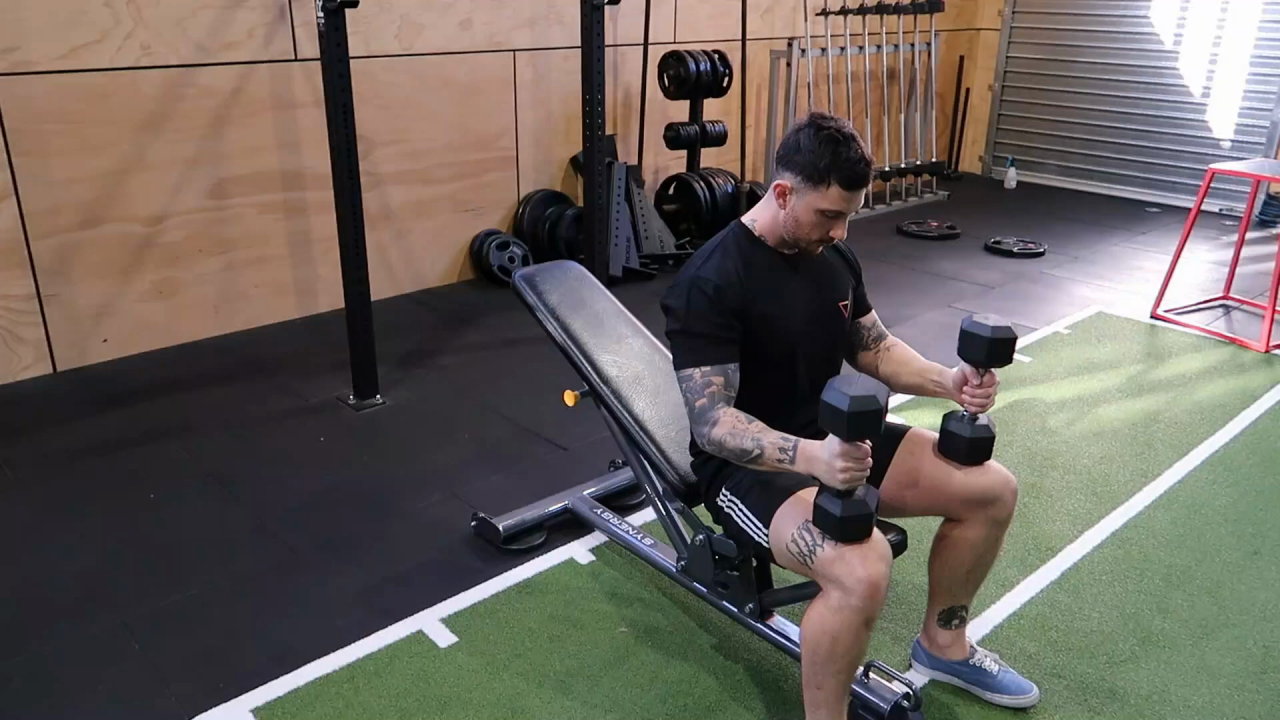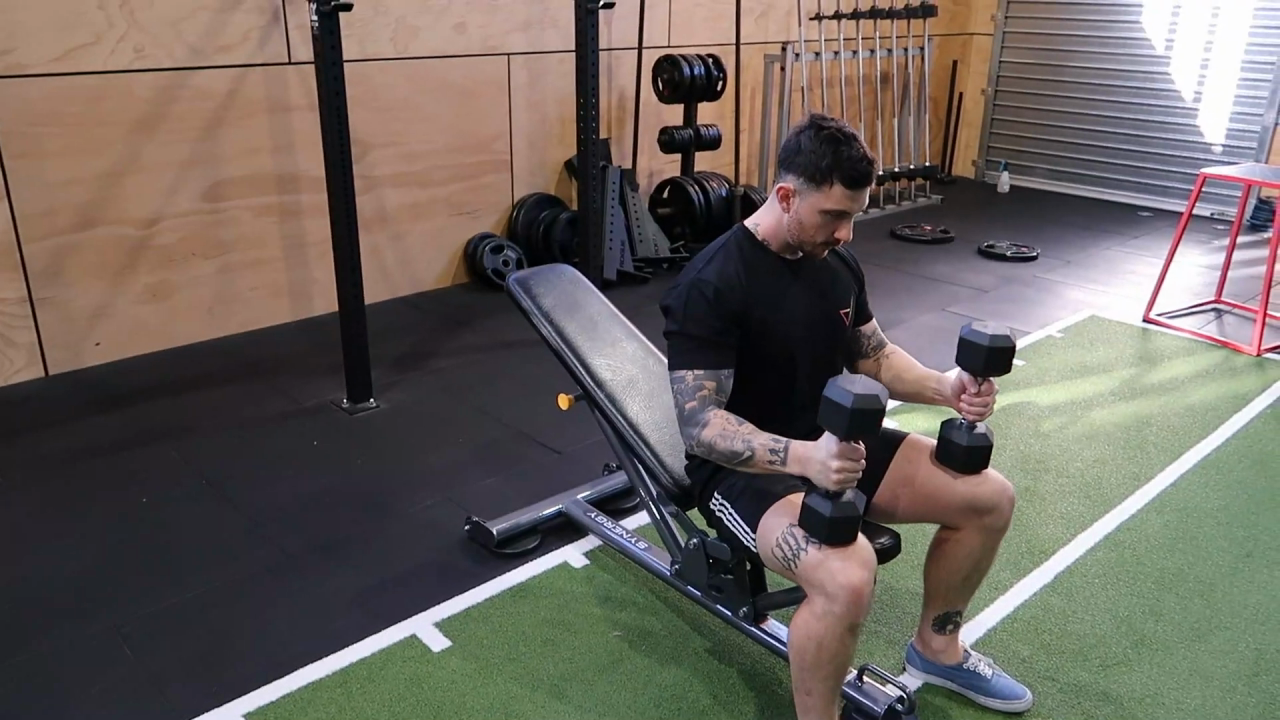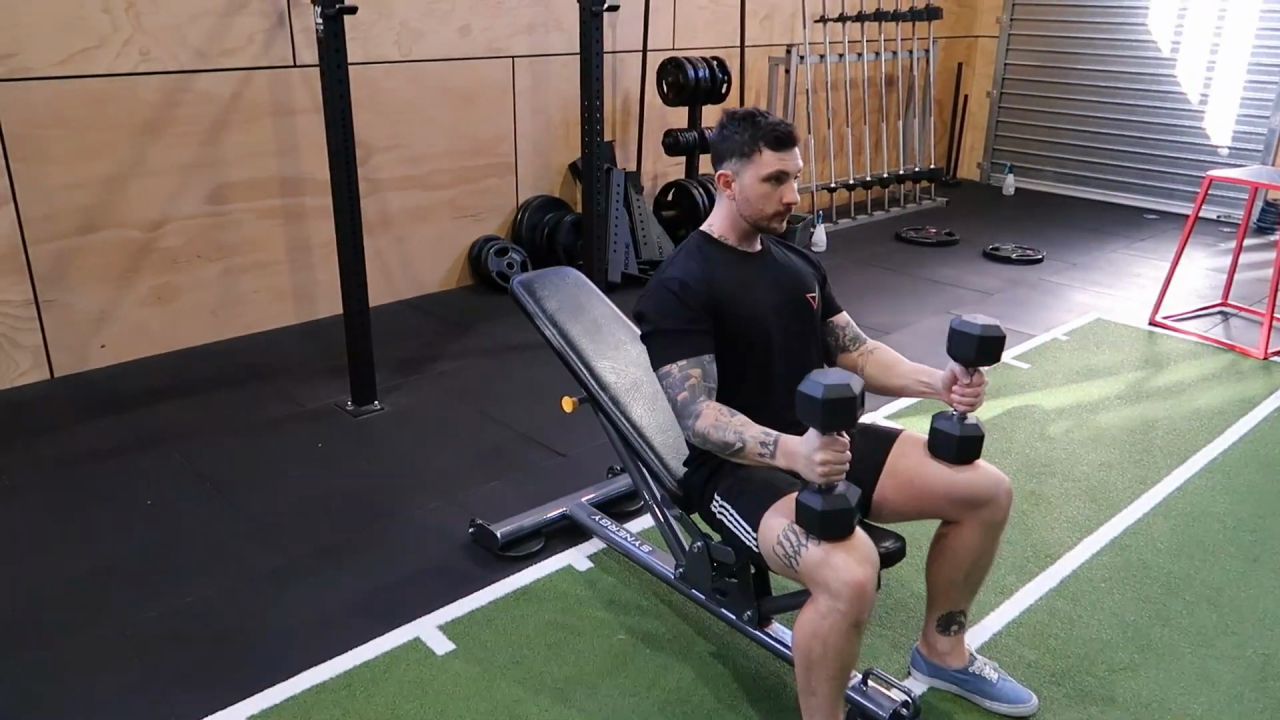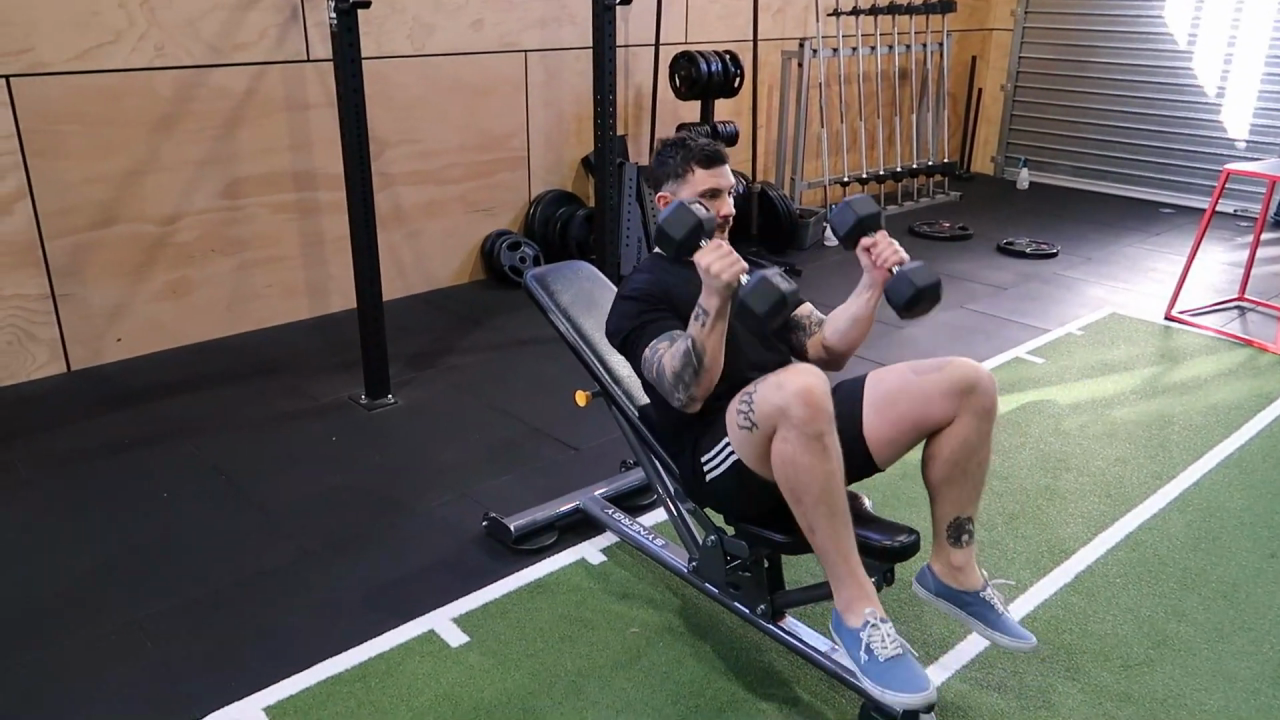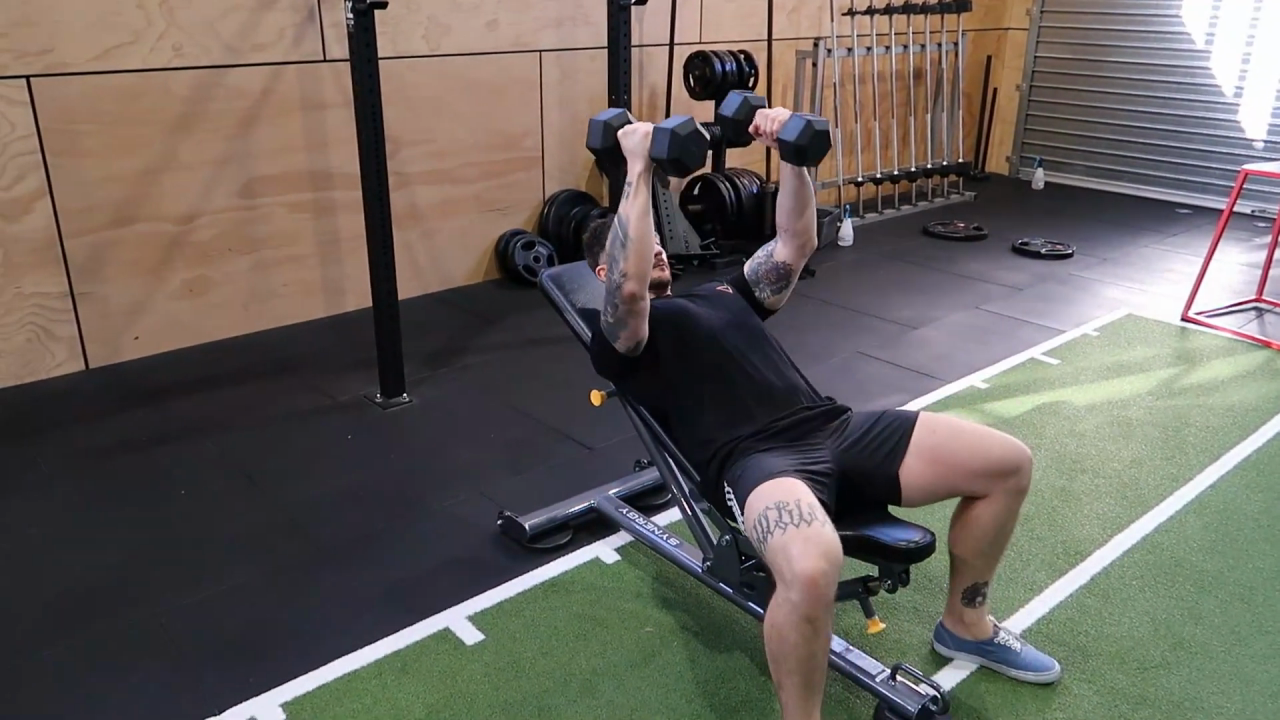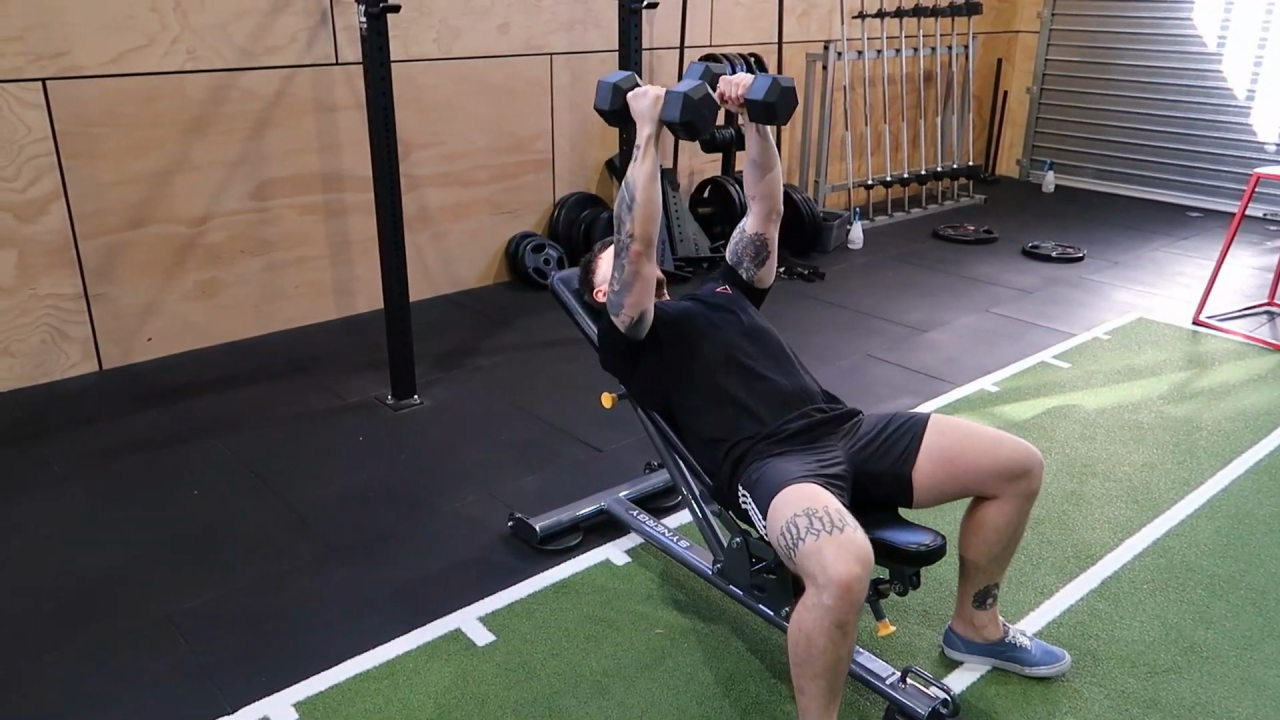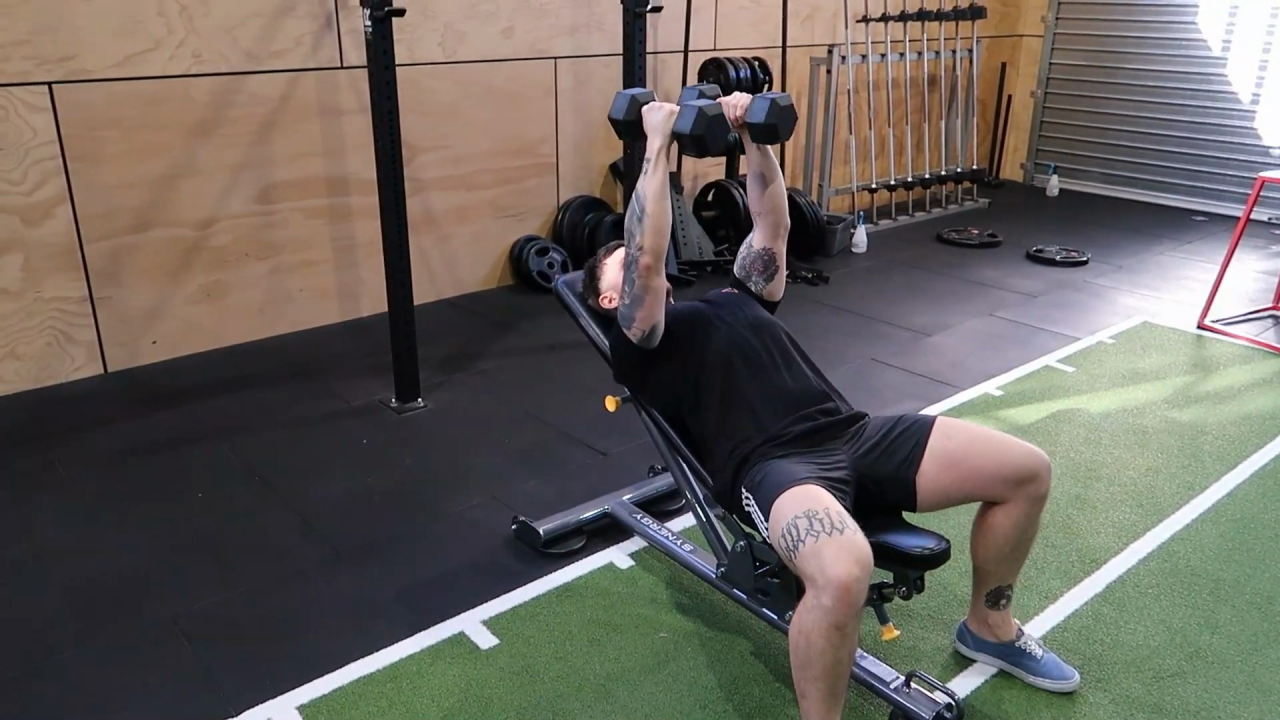
dt=0.5s
person 1, frame 1
left shoulder: (833, 258)
right shoulder: (712, 282)
left elbow: (875, 350)
right elbow: (711, 421)
left wrist: (946, 380)
right wrist: (812, 456)
left hip: (832, 439)
right hip: (748, 464)
left knee: (992, 489)
right knee: (862, 568)
left ankle: (943, 643)
person 1, frame 2
left shoulder: (835, 264)
right shoulder: (712, 284)
left elbow: (874, 358)
right elbow: (699, 425)
left wrist: (945, 387)
right wrist: (803, 459)
left hip: (829, 445)
right hip: (745, 469)
left knee: (989, 498)
right knee: (846, 579)
left ankle: (937, 647)
person 1, frame 3
left shoulder: (797, 263)
right shoulder: (680, 286)
left elbow: (857, 353)
right elbow: (697, 415)
left wrist: (937, 382)
right wrist: (792, 452)
left hip: (820, 443)
right hip: (739, 469)
left knee: (986, 491)
right knee: (849, 575)
left ankle: (942, 651)
person 1, frame 4
left shoulder: (754, 270)
right shoulder: (643, 293)
left elbow: (826, 348)
right elbow: (687, 392)
left wrist: (871, 283)
right wrist: (712, 297)
left hip: (808, 421)
right hip: (724, 457)
left knee: (968, 384)
right knee: (799, 393)
left ankle: (954, 571)
right ankle: (857, 611)
person 1, frame 5
left shoulder: (723, 291)
right shoulder: (620, 337)
left elbow: (797, 243)
right elbow: (629, 286)
right wrist: (639, 172)
left hip: (833, 429)
right hip: (755, 459)
left knee: (1008, 464)
right knee: (810, 569)
left ankle: (966, 625)
person 1, frame 6
left shoulder: (724, 291)
right shoulder: (629, 336)
left elbow: (766, 208)
right elbow: (635, 244)
left wrist: (752, 118)
right wrist: (647, 131)
left hip: (843, 431)
right hip: (766, 463)
left knee: (1018, 466)
right knee: (844, 570)
left ankle: (975, 626)
person 1, frame 7
left shoulder: (733, 296)
right shoulder: (639, 342)
left elbow: (773, 225)
right elbow: (646, 260)
left wrist: (752, 135)
right wrist: (658, 145)
left hip: (850, 434)
right hip: (772, 464)
left knee: (1027, 470)
right knee: (841, 574)
left ankle: (989, 628)
